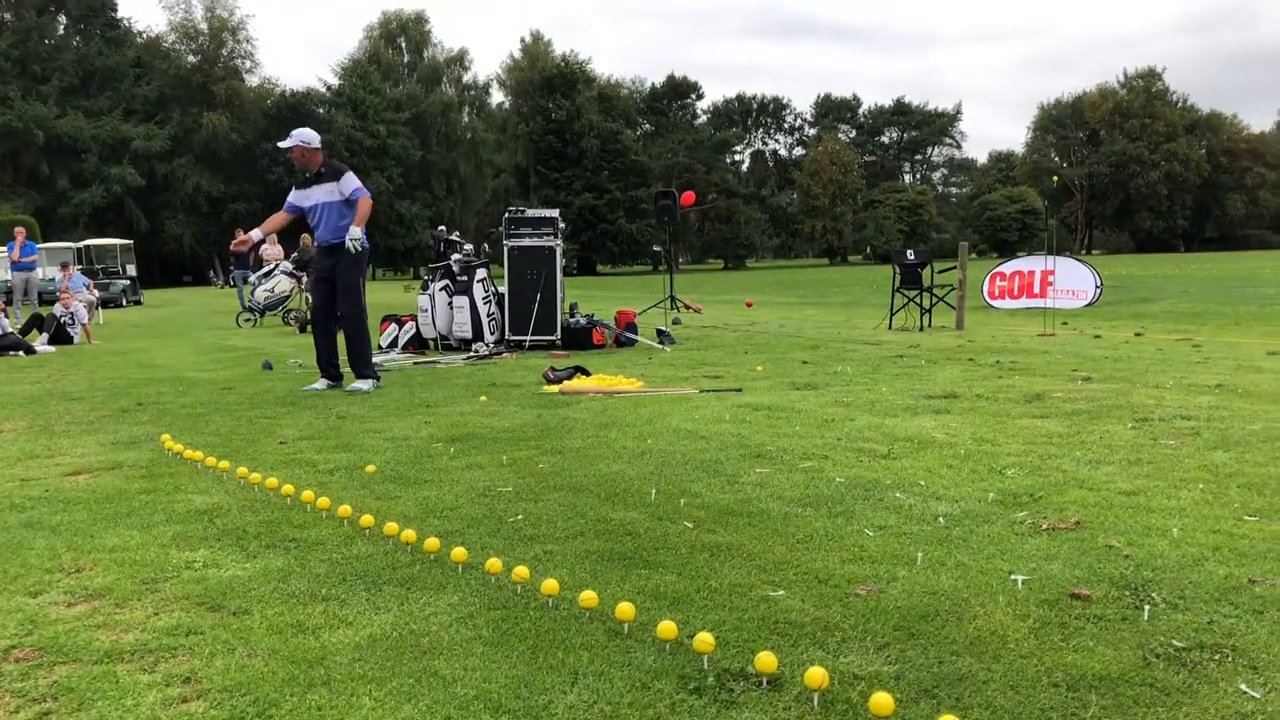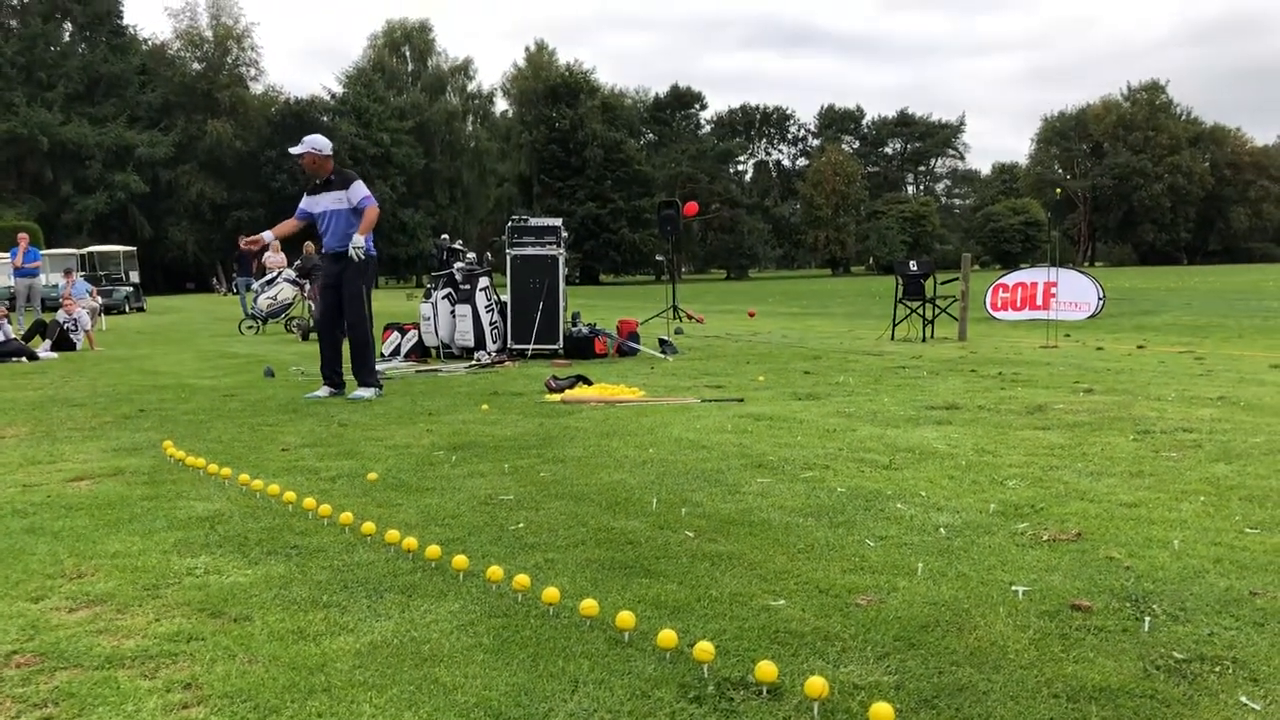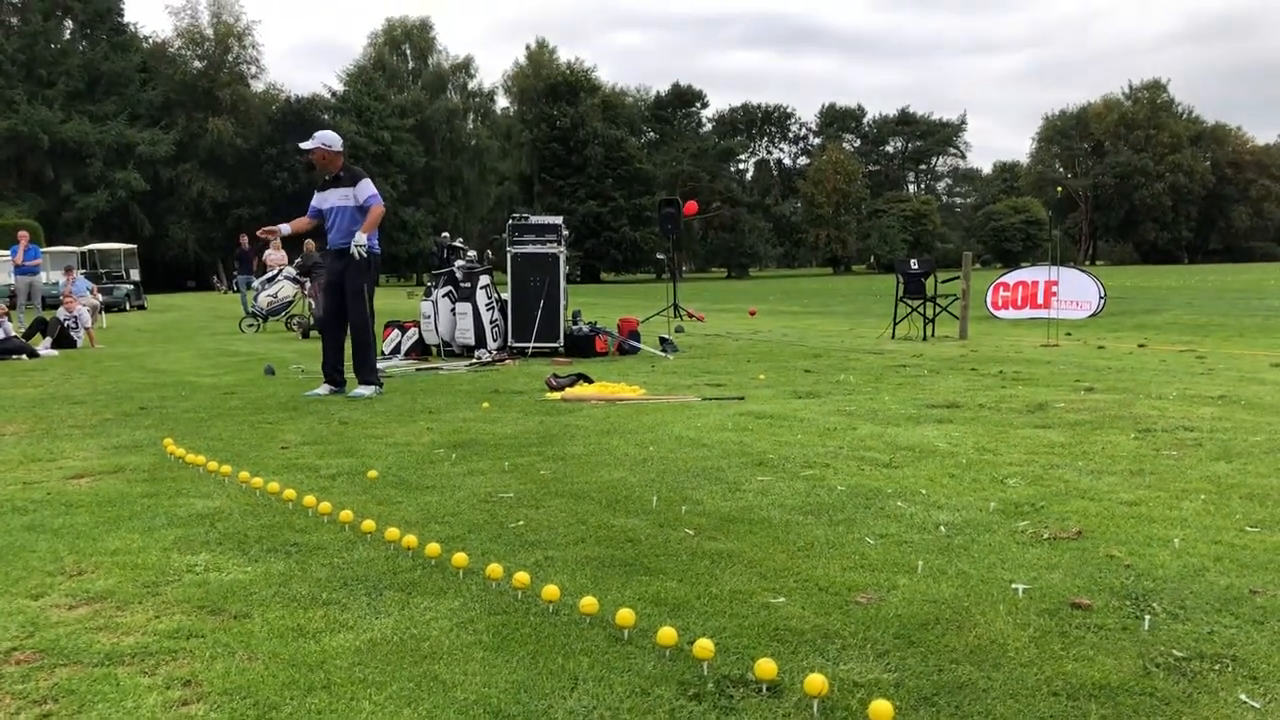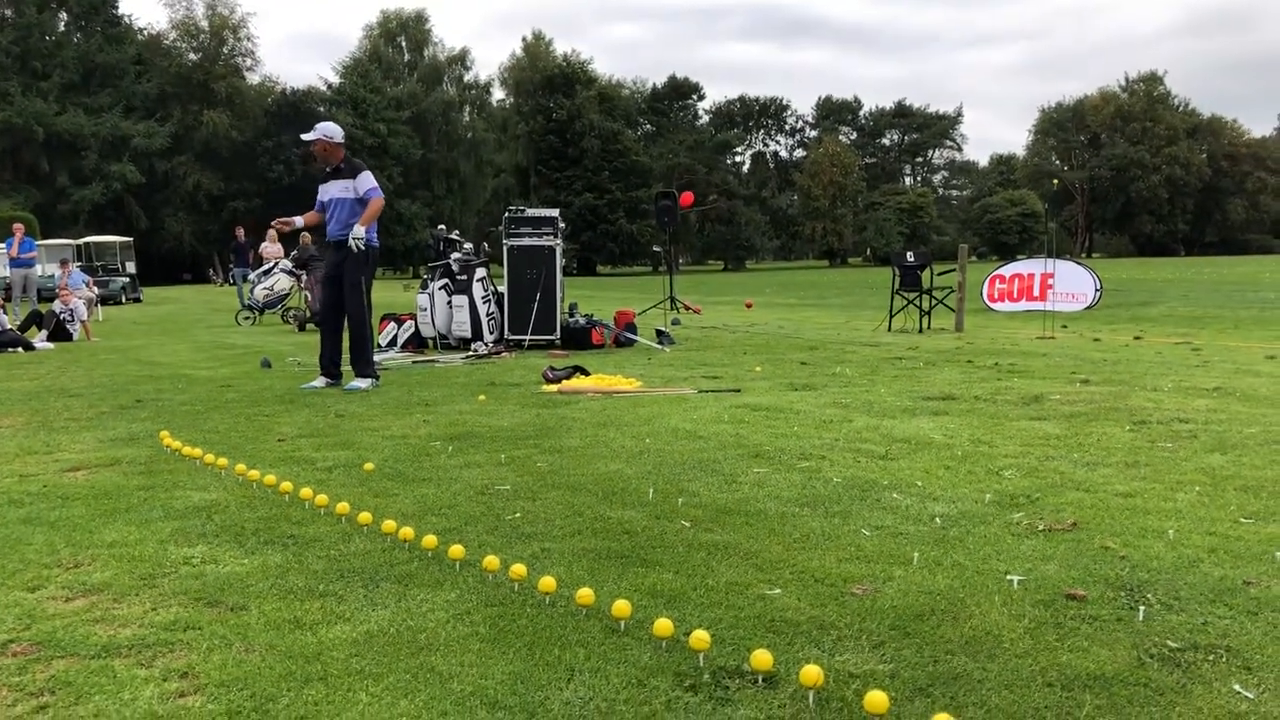
dt=0.3s
person 1, frame 1
left shoulder: (339, 173)
right shoulder: (302, 186)
left elbow: (365, 200)
right elbow: (284, 215)
left wrist: (355, 229)
right wrist: (253, 236)
left hip: (349, 251)
right hip: (323, 253)
left knee: (351, 314)
right knee: (320, 315)
left ankle: (367, 375)
right ankle: (330, 375)
person 1, frame 2
left shoulder: (348, 181)
right shoulder: (313, 191)
left elbow: (372, 209)
right elbow: (296, 221)
left wrist: (359, 237)
right wrist: (265, 237)
left hip: (356, 258)
right hip: (331, 260)
left knee: (357, 322)
right knee: (326, 322)
left ankle: (369, 383)
right ankle: (332, 383)
person 1, frame 3
left shoulder: (356, 178)
right shoulder: (323, 187)
left elbow: (378, 208)
right elbow: (311, 219)
left wrist: (362, 234)
right wrist: (281, 230)
left hip: (361, 256)
right hip: (335, 257)
left knee: (359, 319)
right knee: (330, 320)
left ankle: (370, 381)
right ankle: (333, 381)
person 1, frame 4
left shoulder: (357, 171)
right shoulder: (326, 178)
left elbow: (377, 201)
left wrist: (360, 227)
right wrist: (295, 222)
left hip: (359, 249)
right hip: (334, 249)
left knee: (357, 312)
right knee: (328, 312)
left ankle: (366, 374)
right ankle: (329, 373)
